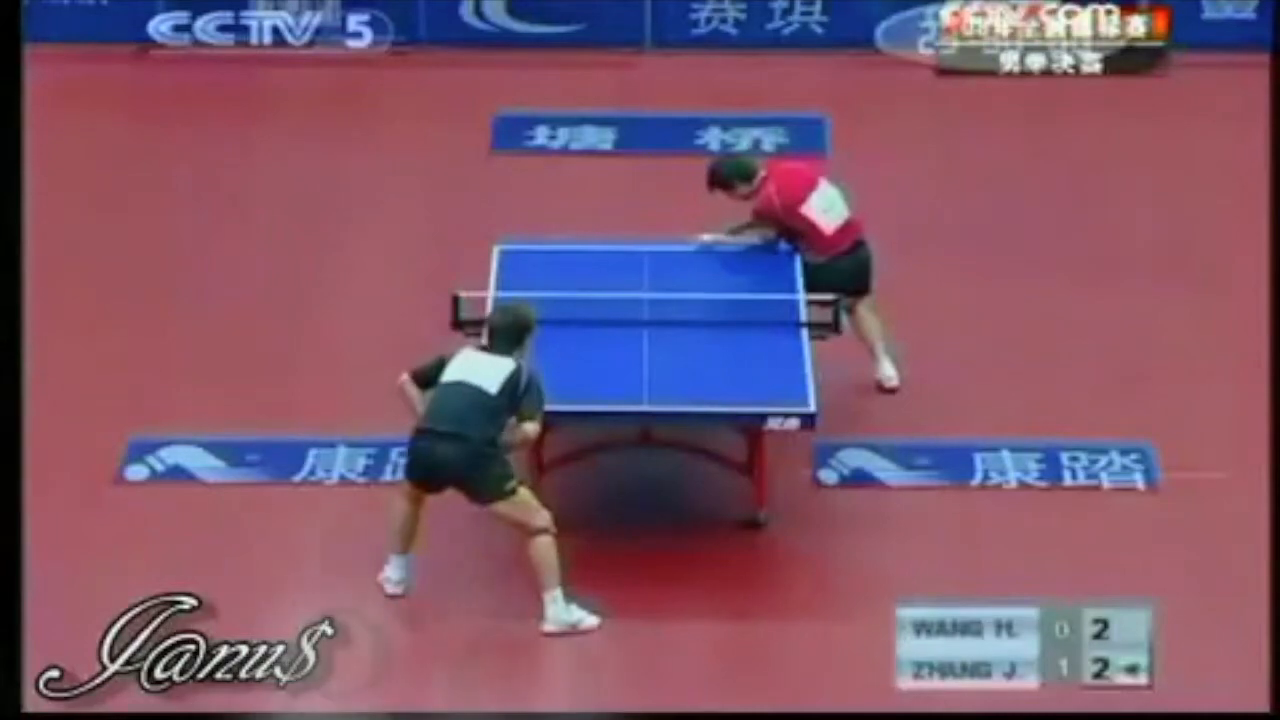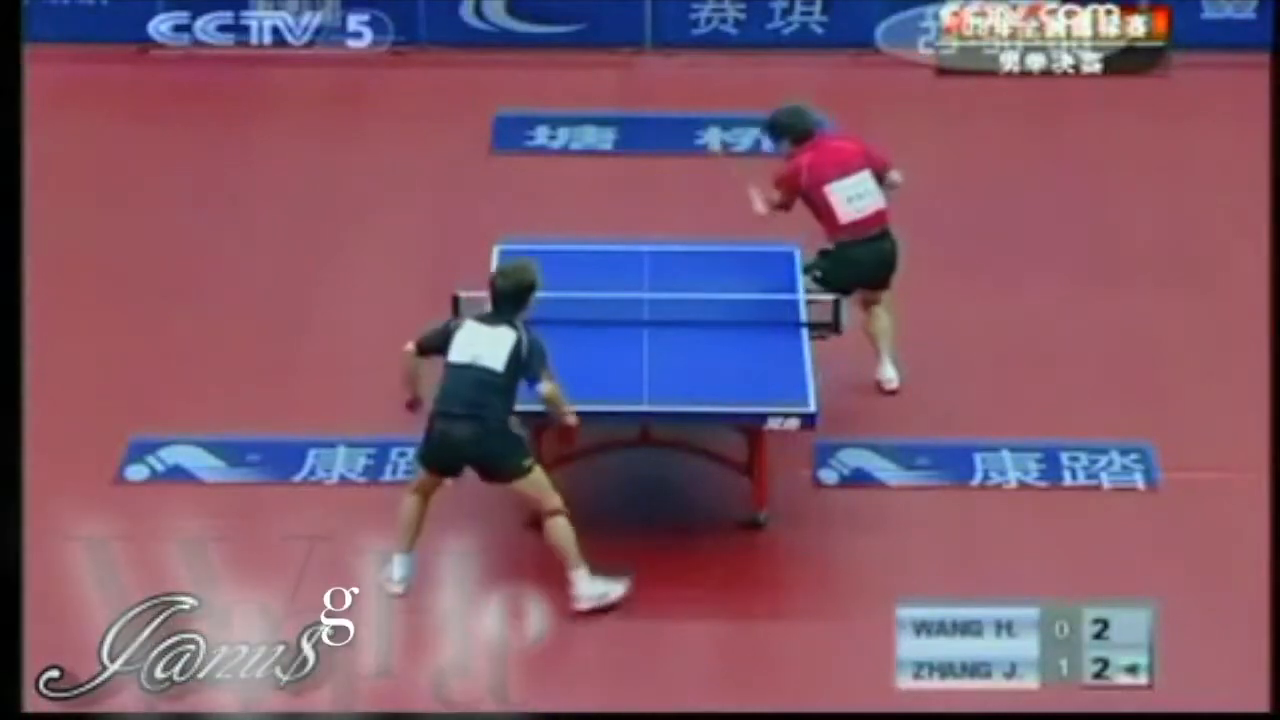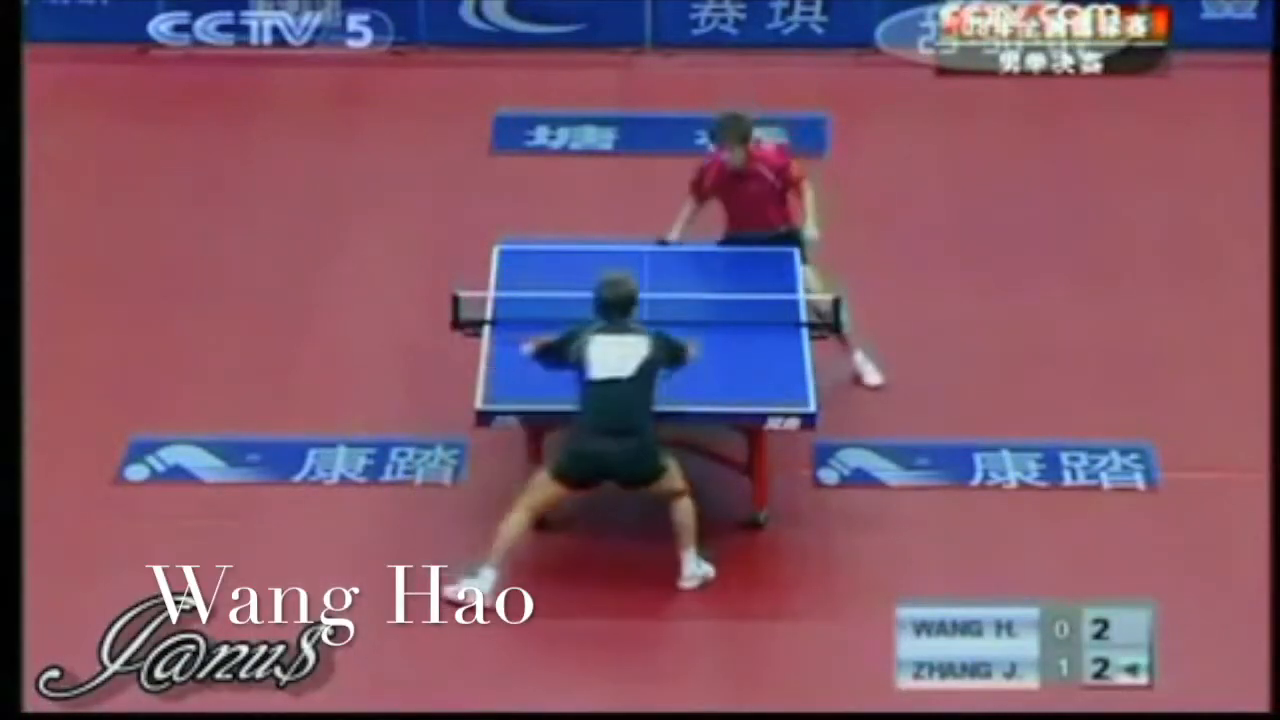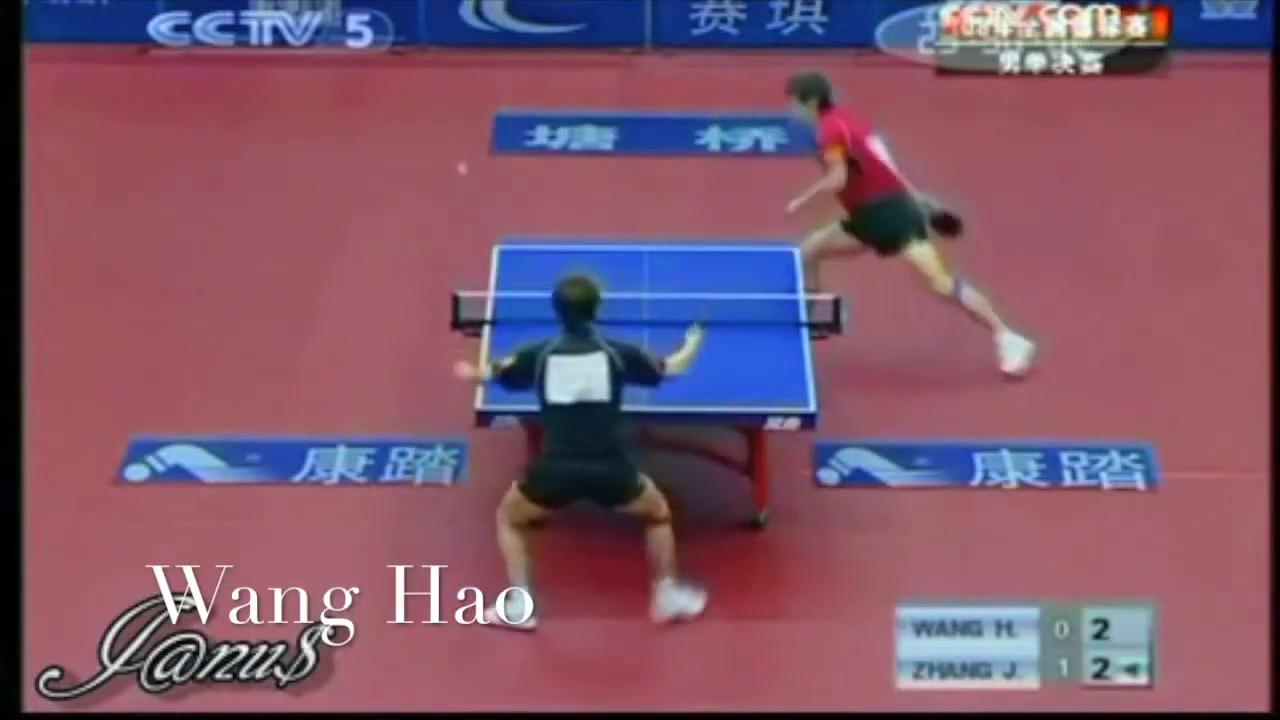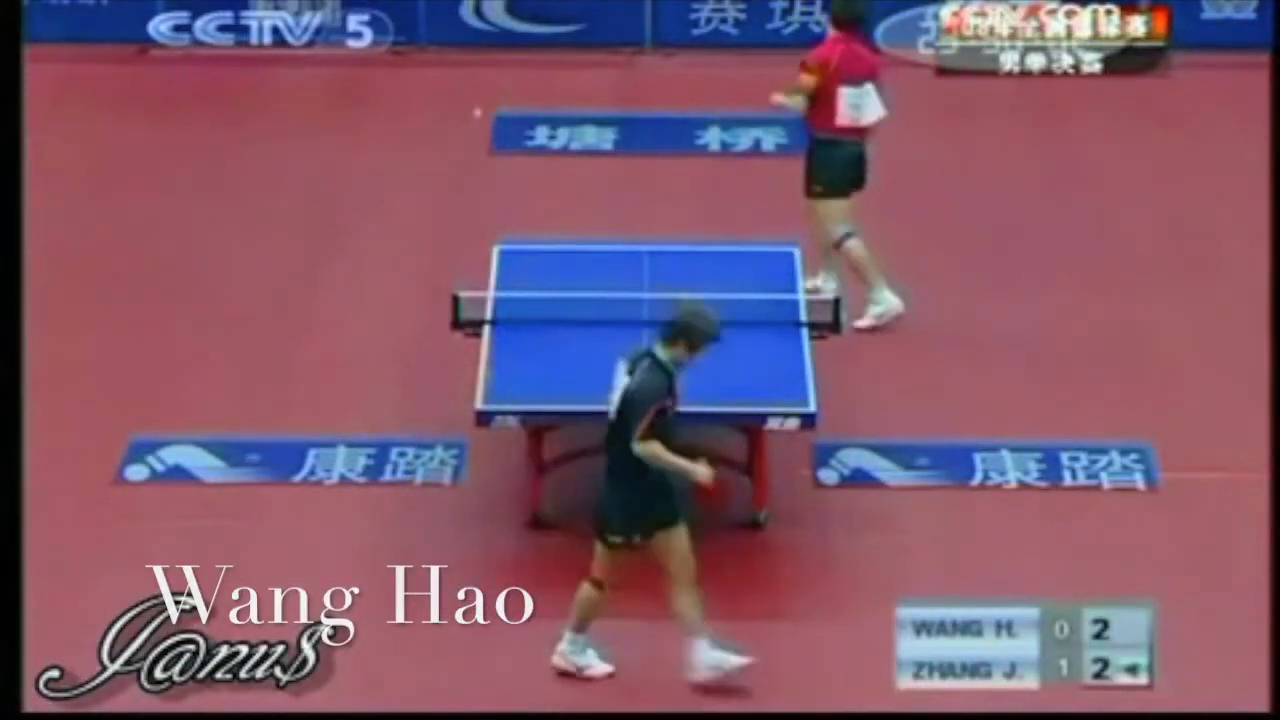
dt=0.7s
person 1, frame 1
left shoulder: (458, 357)
right shoulder: (522, 375)
left elbow: (406, 381)
right elbow: (530, 430)
left hip: (426, 445)
right hip: (473, 456)
left knee: (409, 495)
right knee: (540, 523)
left ankle: (395, 574)
right ankle: (557, 612)
person 1, frame 2
left shoulder: (460, 327)
right shoulder: (524, 339)
left elbow: (411, 351)
right elbow: (546, 389)
left wrist: (413, 395)
right wrist: (565, 416)
left hip: (443, 429)
right hip: (490, 434)
left knee: (419, 490)
right knee: (551, 507)
left ankle: (400, 571)
right ankle: (585, 587)
person 1, frame 3
left shoulder: (581, 339)
right shoulder: (655, 341)
left elbow: (532, 349)
right elbow: (688, 355)
left wrist: (535, 346)
right wrist: (685, 350)
left hip: (587, 447)
right hip: (637, 449)
left knee: (526, 508)
right knee: (678, 491)
left ankle: (482, 584)
right ankle: (691, 567)
person 1, frame 4
left shoulder: (540, 354)
right shoulder: (617, 353)
left elbow: (492, 375)
right elbow: (671, 369)
left wrist: (470, 374)
right wrist: (693, 344)
left hip: (556, 467)
right hip: (608, 466)
left knee: (508, 519)
right knee: (659, 515)
left ankle: (518, 606)
right ankle: (669, 596)
person 1, frame 5
left shoulder: (638, 365)
right shoulder: (651, 386)
right elbow: (643, 445)
right wrist: (691, 469)
left hip: (654, 489)
right hip: (629, 494)
left knee: (683, 570)
right knee: (602, 574)
left ankle: (704, 657)
right ankle: (570, 651)
person 2, frame 1
left shoulder: (767, 201)
right shoulder: (791, 167)
left elbow: (760, 238)
left wrist: (717, 238)
left hip: (828, 266)
right hip: (858, 250)
right knee: (859, 306)
right ankle: (885, 368)
person 2, frame 2
left shoulder: (795, 170)
right shoulder: (852, 146)
left elbow: (766, 209)
right elbow: (894, 180)
left wrist: (754, 195)
left hip: (848, 254)
right hip: (884, 245)
right knee: (872, 304)
right ankle: (887, 369)
person 2, frame 3
left shoulder: (774, 163)
right shoulder: (710, 171)
left elbow: (801, 186)
right elbow: (695, 199)
left wrist: (810, 224)
right wrist: (676, 232)
left hip: (782, 240)
right hip: (739, 244)
left ankle: (858, 359)
person 2, frame 4
left shoulder: (831, 129)
right shoulder: (843, 122)
left elbow: (837, 179)
right elbow: (881, 164)
left wrist: (801, 200)
right wrist: (925, 203)
left hip: (891, 211)
right hip: (869, 213)
left knee: (942, 284)
right knee: (808, 253)
left ankle: (1007, 339)
person 2, frame 5
left shoulder: (821, 56)
right shoulder: (868, 58)
left elbow: (800, 102)
right elbow: (873, 104)
left wrist: (780, 99)
left hip: (829, 150)
right hip: (855, 147)
left knee: (839, 232)
right knee: (824, 219)
left ankle: (883, 298)
right ankle: (826, 277)
